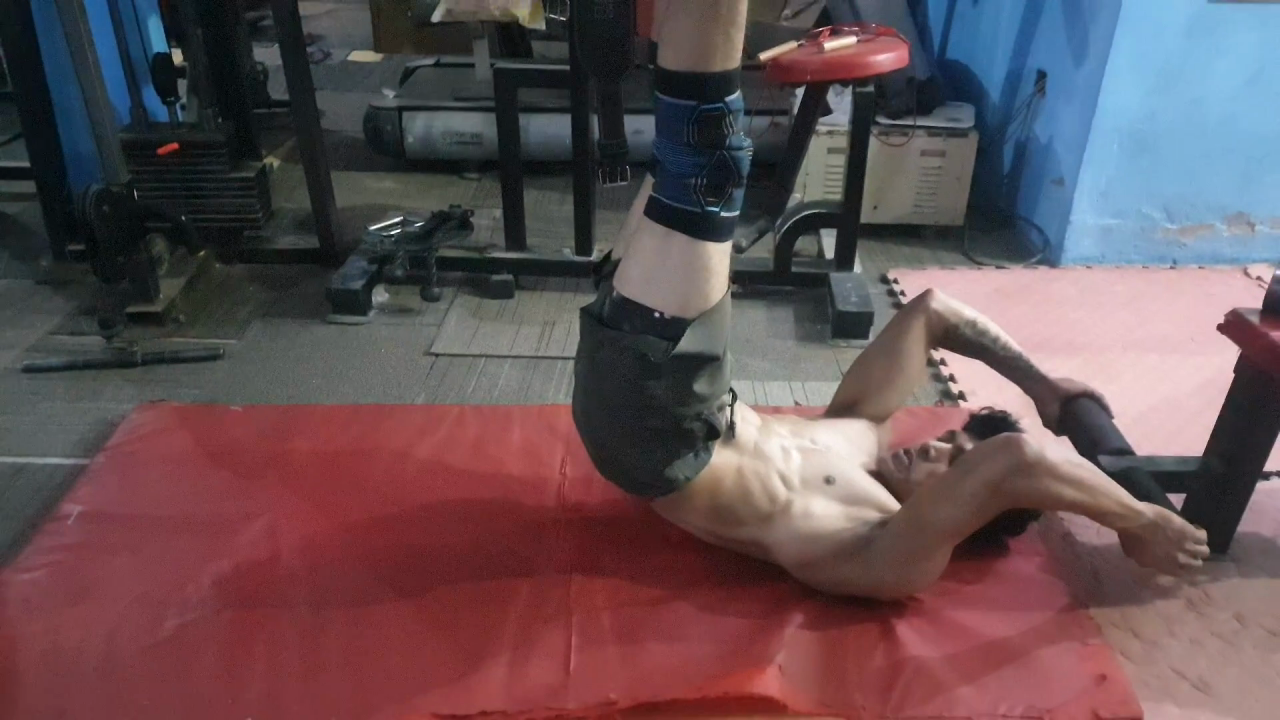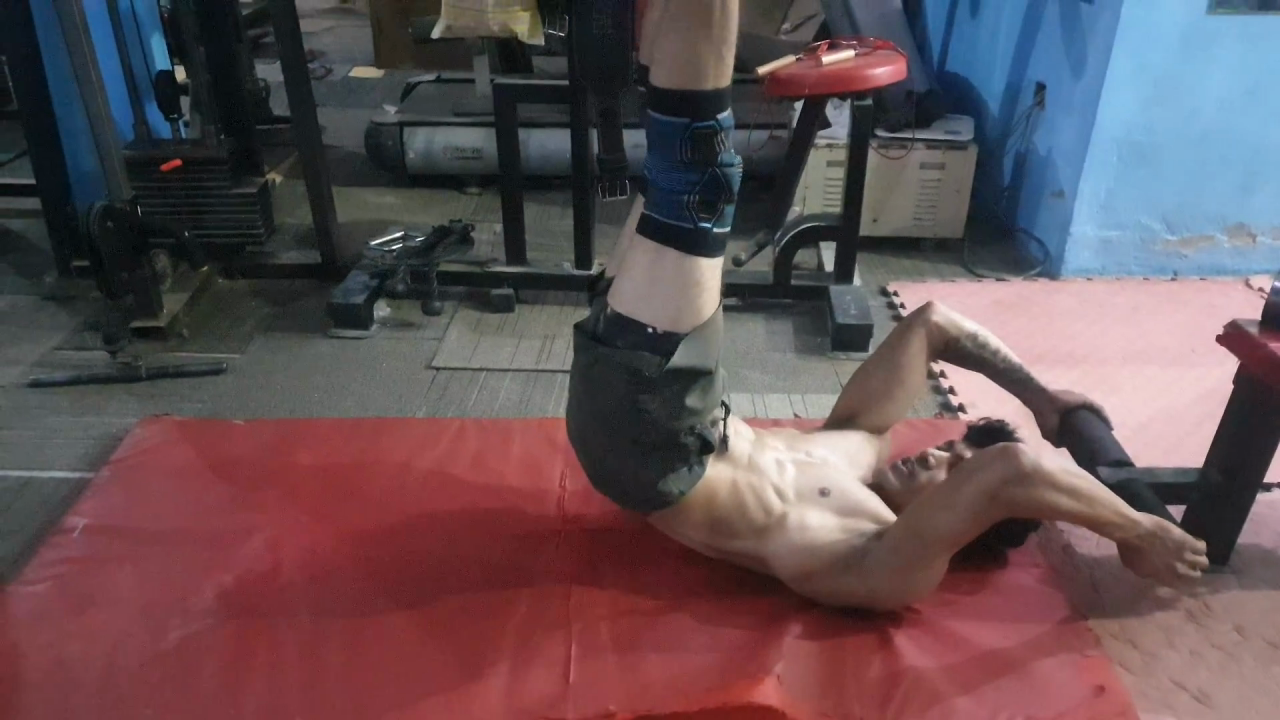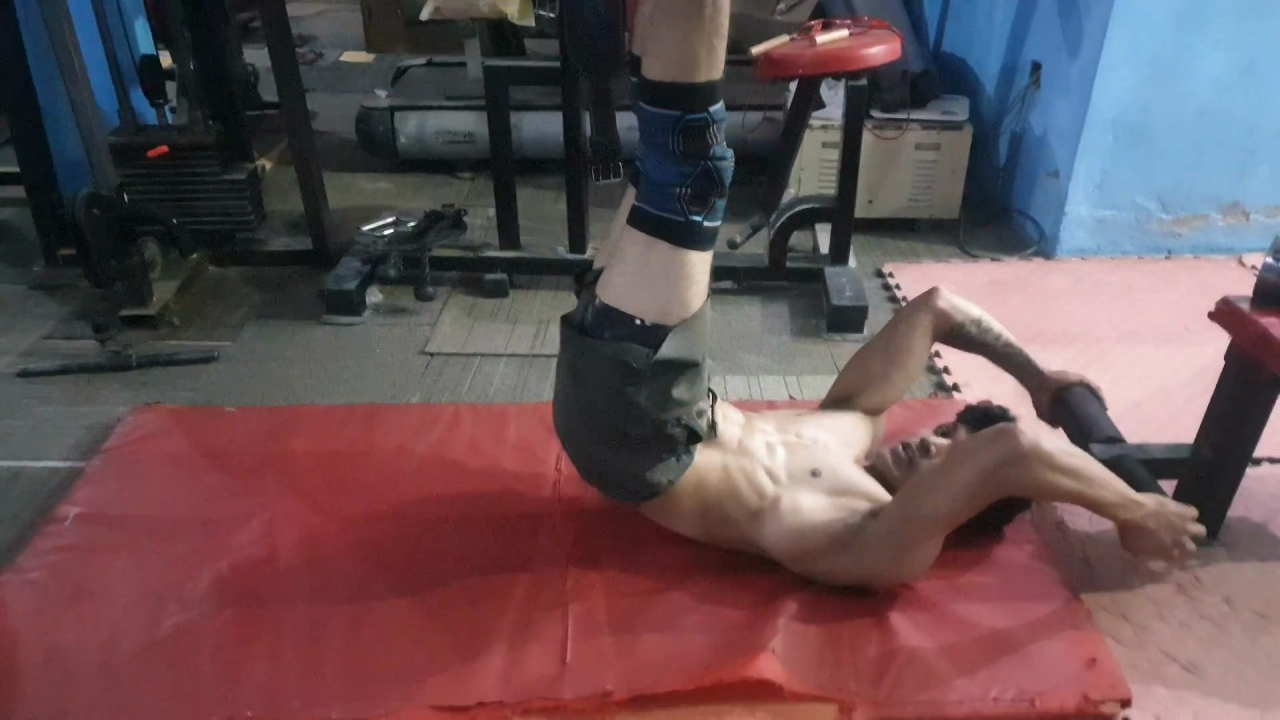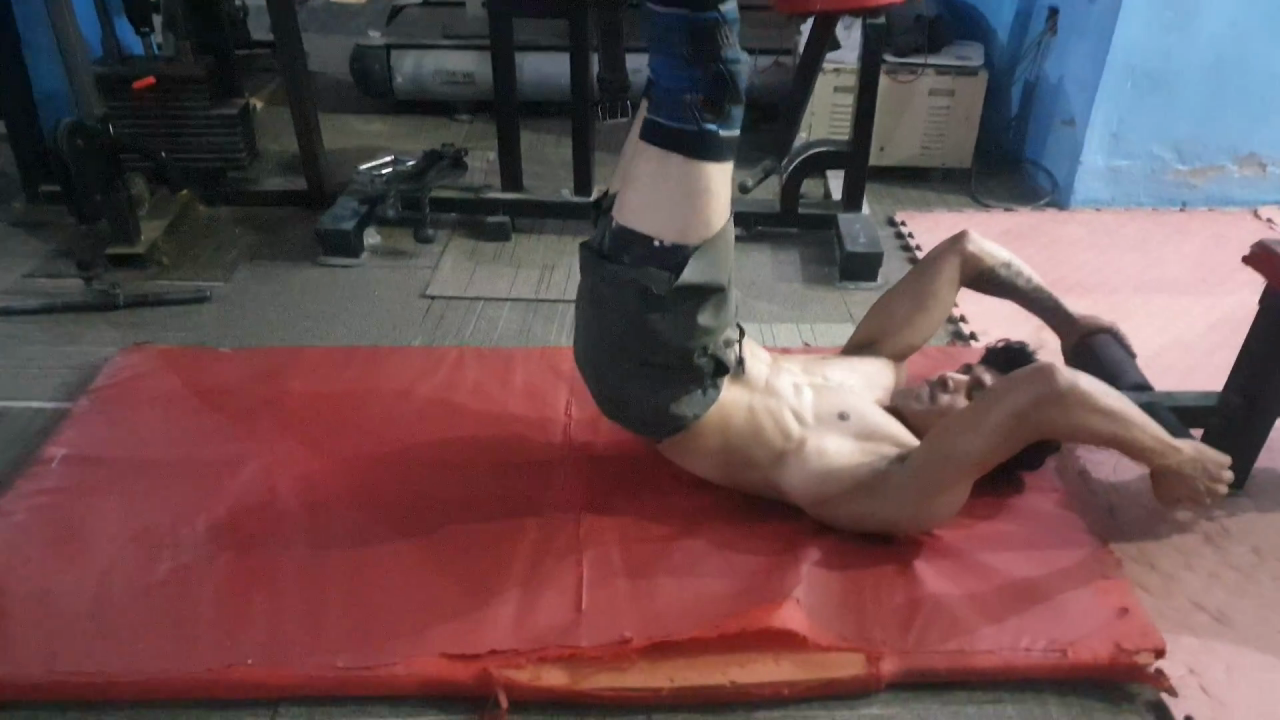
dt=0.5s
person 1, frame 1
left shoulder: (899, 560)
right shoulder: (859, 438)
right elbow: (932, 312)
left wrist: (1141, 522)
right wrist: (1042, 385)
left hip: (647, 419)
right hip: (637, 369)
person 1, frame 2
left shoulder: (898, 570)
right shoulder: (859, 449)
right elbow: (931, 324)
left wrist: (1139, 534)
right wrist: (1041, 398)
left hip: (642, 437)
right hip: (634, 402)
person 1, frame 3
left shoulder: (891, 549)
right shoulder: (853, 430)
right elbow: (937, 308)
left wrist: (1139, 514)
right wrist: (1037, 378)
left hip: (629, 426)
right hip: (623, 385)
person 1, frame 4
left shoulder: (921, 494)
right shoulder: (875, 374)
right elbow: (965, 252)
left wrist: (1171, 461)
right wrist: (1067, 323)
left hip: (655, 367)
